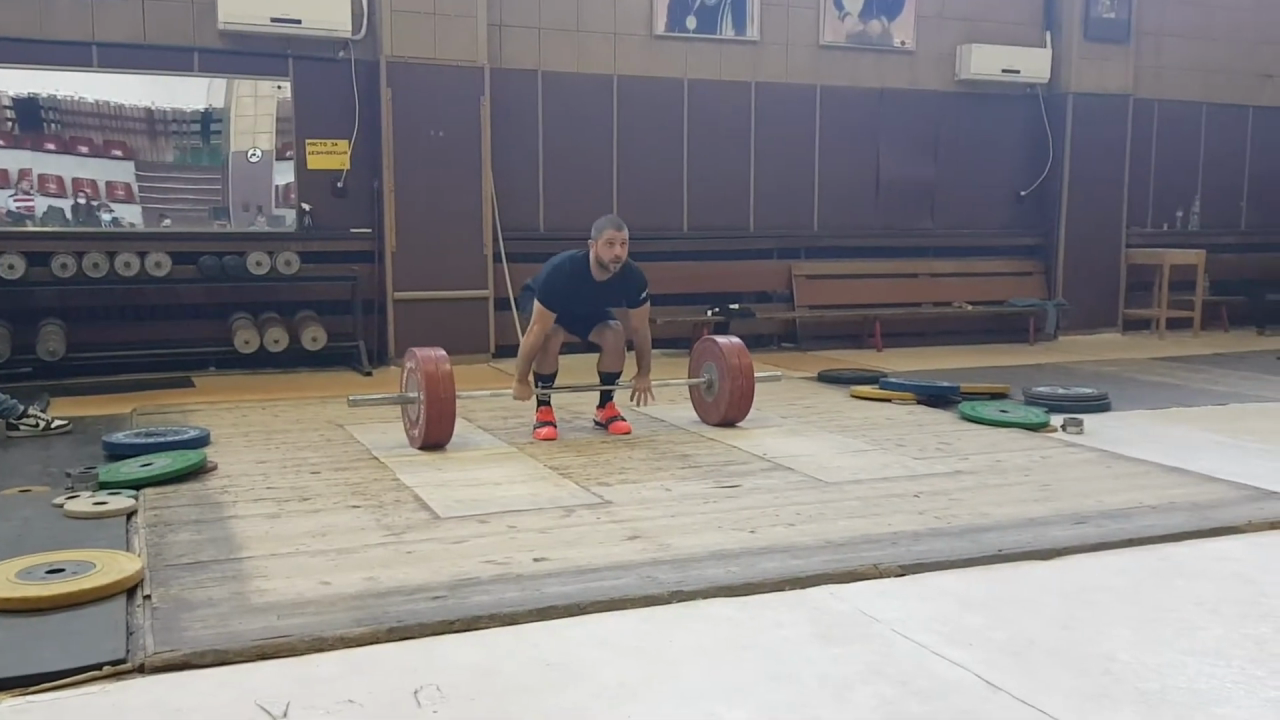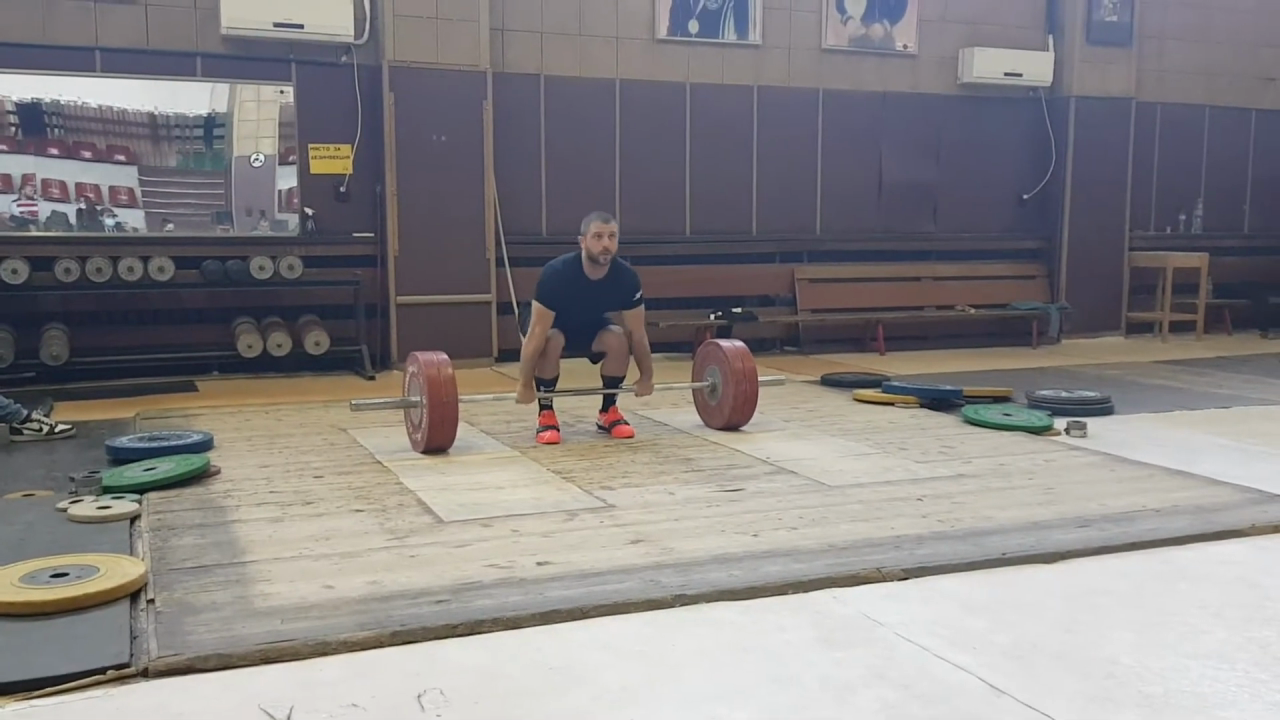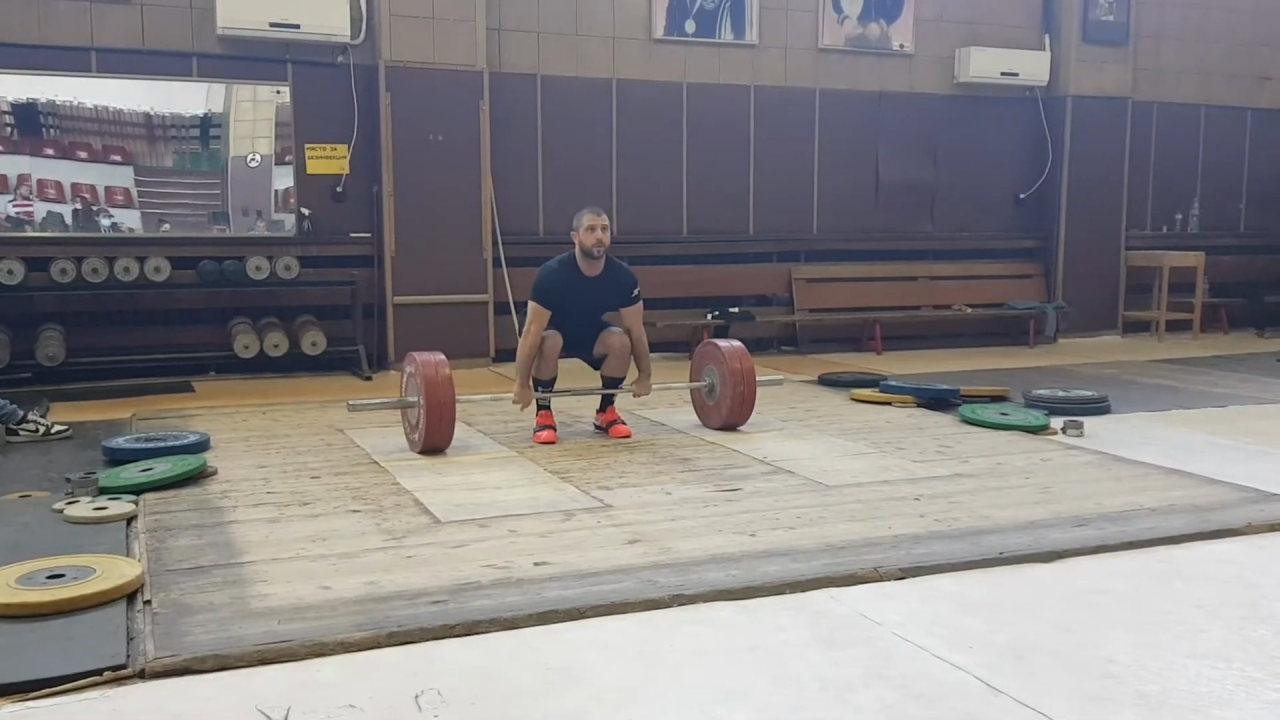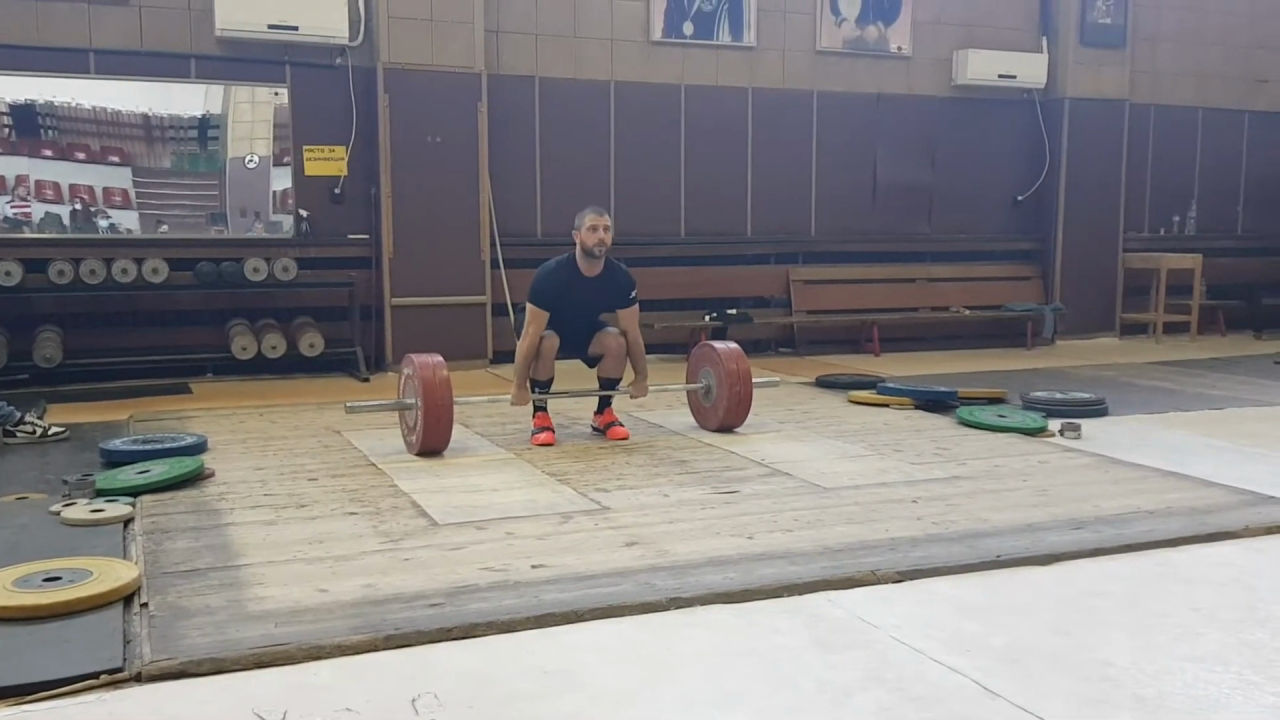
dt=0.5s
person 1, frame 1
left shoulder: (633, 277)
right shoulder: (561, 272)
left elbow: (639, 329)
right elbow: (536, 331)
left wrist: (643, 374)
right wrist: (521, 380)
left hip: (588, 308)
right hip: (538, 300)
left knee: (615, 336)
right knee: (551, 336)
left ankle: (606, 408)
right ankle: (544, 411)
person 1, frame 2
left shoulder: (626, 277)
right shoulder: (557, 273)
left elbow: (637, 332)
right elbow: (536, 332)
left wrist: (646, 377)
right wrist: (525, 385)
left hip: (589, 322)
right hip: (551, 321)
left knee: (618, 341)
right knee: (551, 340)
left ankle: (609, 413)
right ankle: (546, 416)
person 1, frame 3
left shoulder: (622, 275)
right shoulder: (553, 273)
left elbow: (635, 329)
right elbow: (532, 331)
left wrist: (644, 377)
right wrist: (522, 385)
left hip: (589, 330)
right hip: (552, 329)
left knee: (621, 342)
right knee: (549, 342)
left ankle: (606, 413)
right ankle: (543, 416)
person 1, frame 4
left shoulder: (620, 277)
right shoulder: (551, 275)
left elbow: (631, 331)
right elbow: (531, 333)
left wrist: (641, 378)
right wrist: (519, 386)
left hip: (585, 328)
right hip: (546, 328)
left knee: (615, 342)
right knee: (547, 343)
left ankle: (604, 414)
right ankle: (541, 417)
